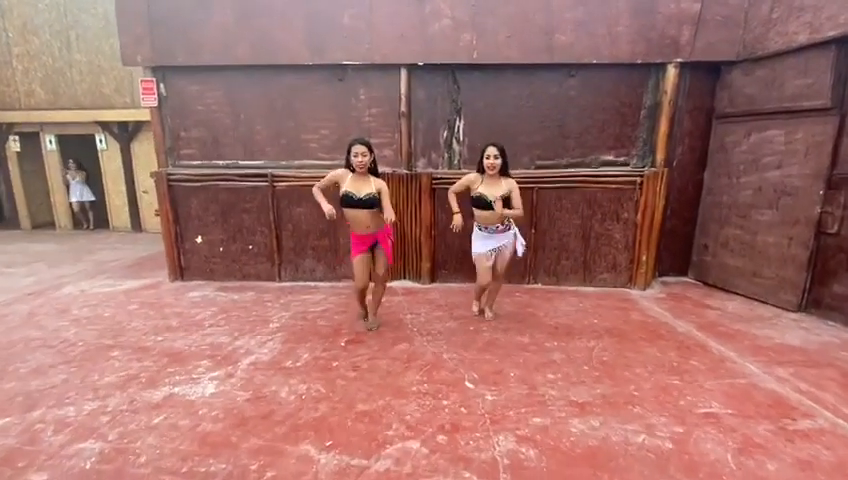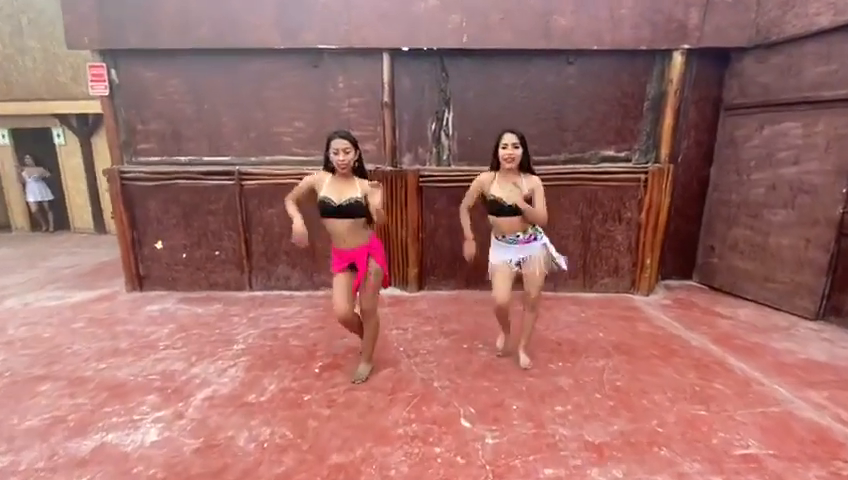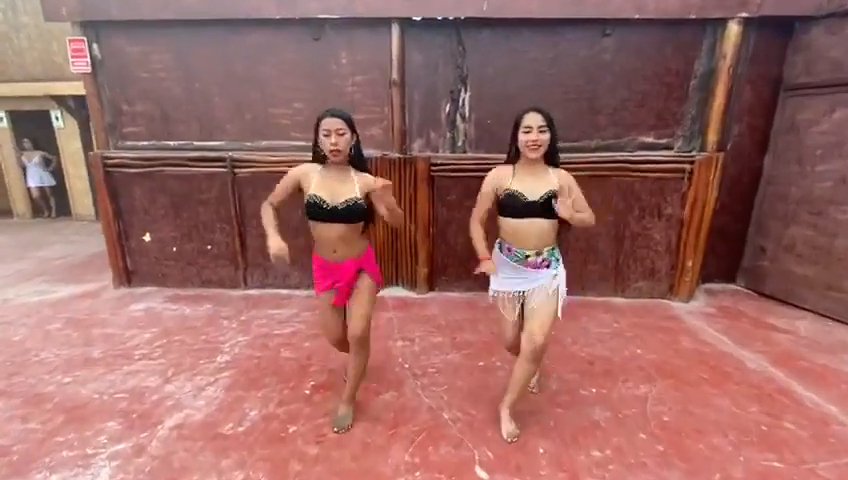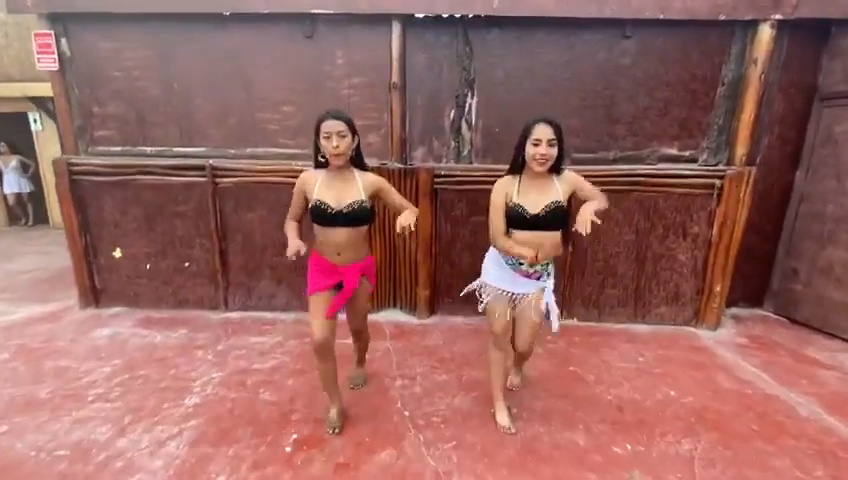
dt=0.7s
person 1, frame 1
left shoulder: (379, 184)
right shoulder: (341, 176)
left elbow: (387, 211)
left wrist: (390, 216)
right wrist: (325, 205)
left hip: (381, 235)
right hip: (359, 238)
left knee: (380, 277)
right knee: (361, 283)
right ankle: (363, 309)
person 1, frame 2
left shoulder: (364, 185)
right shoulder: (317, 180)
left elbow: (380, 220)
right elbow: (290, 199)
left wrist: (377, 203)
right wrist: (297, 220)
left hip: (369, 252)
right hip: (340, 257)
left knee: (368, 310)
right knee: (344, 314)
left ankle: (366, 360)
right ankle: (365, 338)
person 1, frame 3
left shoulder: (366, 180)
right shoulder: (305, 174)
left elbow: (397, 221)
right elbow: (268, 205)
left wrist: (388, 203)
right wrist: (274, 238)
left hip: (362, 266)
right hip: (326, 266)
left knee: (358, 333)
right knee: (335, 337)
left ankle: (347, 400)
right ankle: (357, 362)
person 1, frame 4
left shoulder: (370, 182)
right shoulder: (308, 180)
left elbow: (409, 209)
right elbow: (292, 220)
left wrist: (407, 216)
right wrist: (293, 241)
left hip: (360, 269)
right hip: (322, 269)
left knee: (358, 328)
right knee: (320, 340)
left ankle: (360, 364)
right ankle: (335, 403)
person 2, frame 1
left shoulder: (510, 183)
right shoulder: (473, 179)
left elbow: (519, 212)
right elbow: (451, 192)
left wrist: (504, 212)
right wrist: (456, 213)
left hip: (505, 234)
right hip: (482, 235)
left knee: (499, 275)
right knee: (485, 280)
left ankle: (488, 306)
right ankle: (477, 301)
person 2, frame 2
left shoulder: (532, 181)
right shoulder: (485, 180)
left elbow: (542, 220)
right elbow: (464, 208)
left wrist: (521, 203)
right wrist: (468, 238)
left hip: (534, 246)
right hip: (502, 247)
left knee: (532, 299)
right knee: (500, 301)
left ankle: (523, 348)
right ankle: (505, 331)
person 2, frame 3
left shoulder: (561, 178)
right shoulder: (499, 175)
left elbow: (589, 219)
right elbow: (476, 220)
left wrist: (570, 215)
right wrist: (484, 255)
left hip: (546, 271)
right hip: (507, 267)
left knee: (535, 343)
right knee: (511, 340)
left ankle: (506, 406)
right ankle: (531, 367)
person 2, frame 4
left shoulder: (567, 181)
right shoulder: (505, 186)
left elbow: (599, 198)
right elbow: (497, 238)
left wrist: (588, 209)
right wrist: (530, 252)
left hip: (539, 278)
right hip: (500, 271)
left knee: (524, 347)
right knee: (499, 337)
left ankle: (515, 368)
right ankle: (499, 403)
